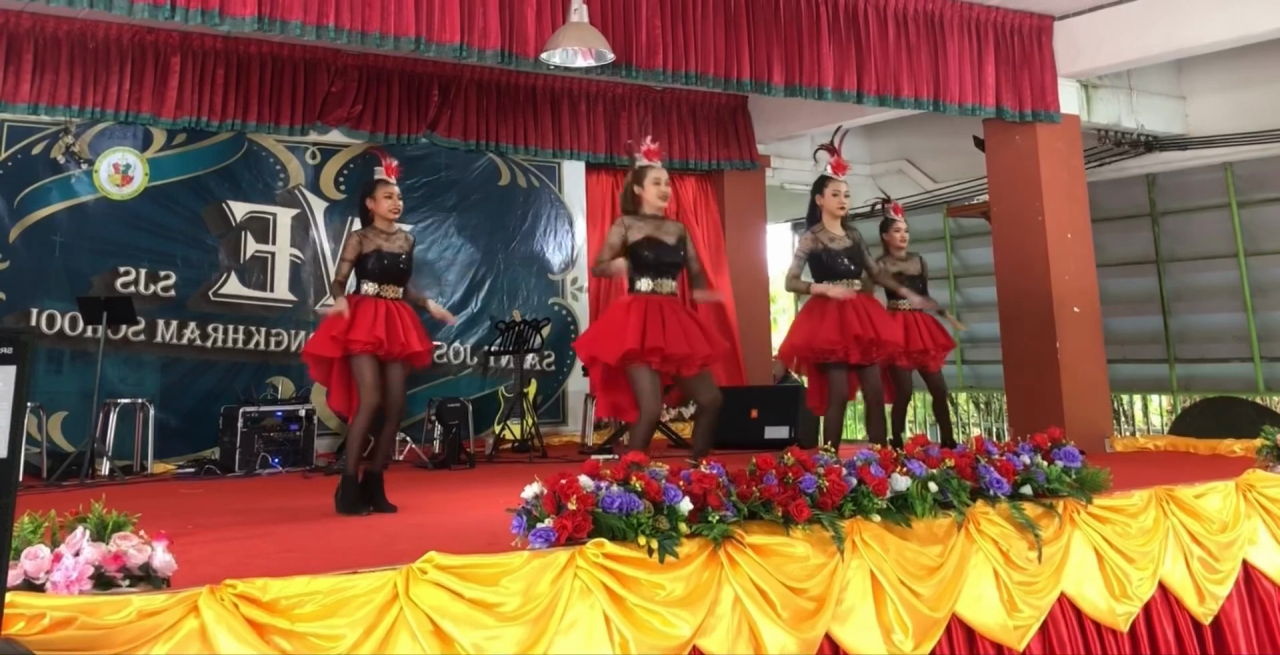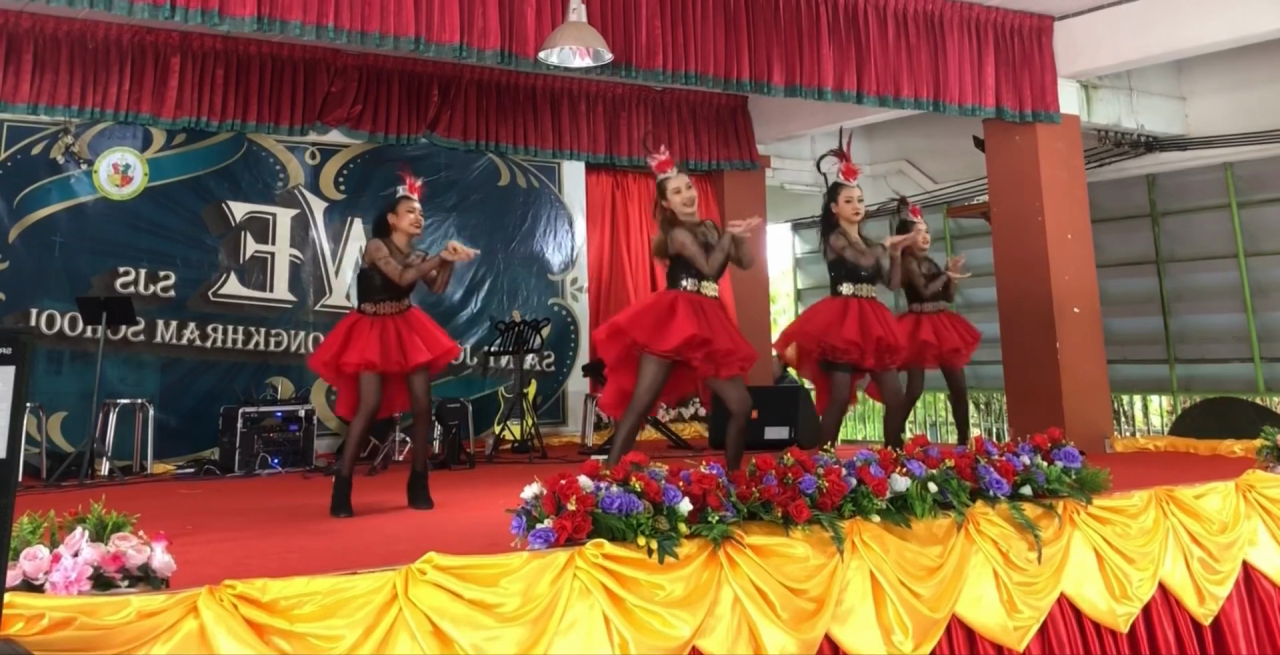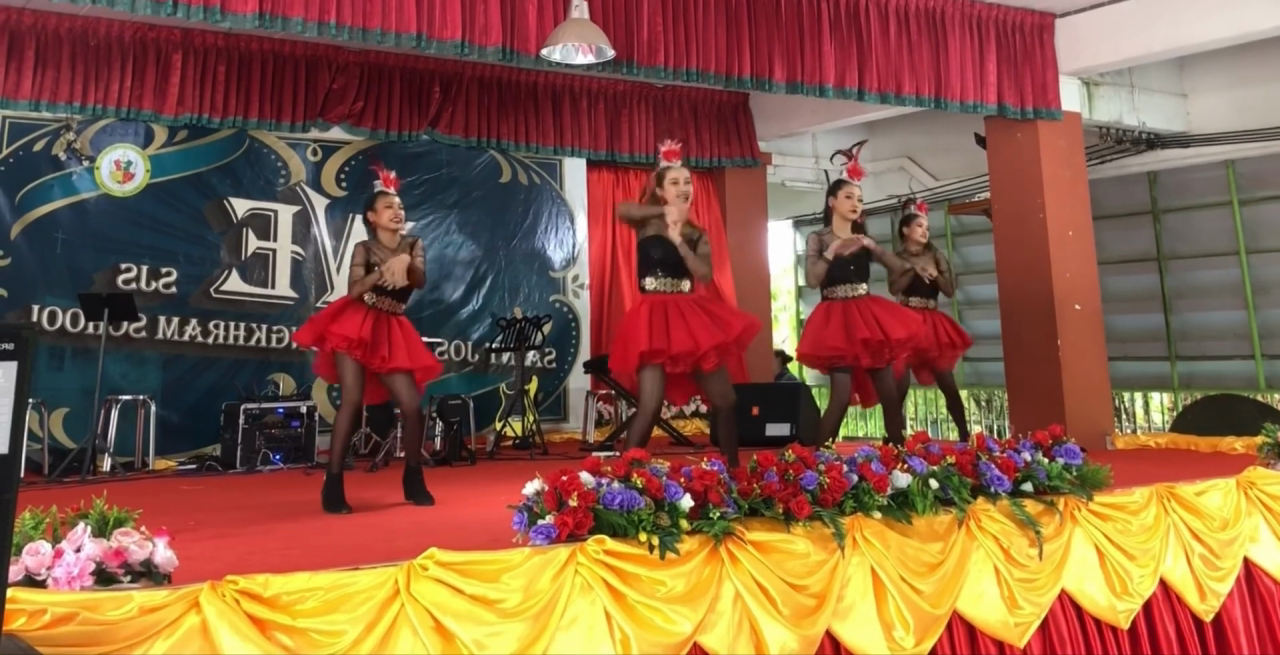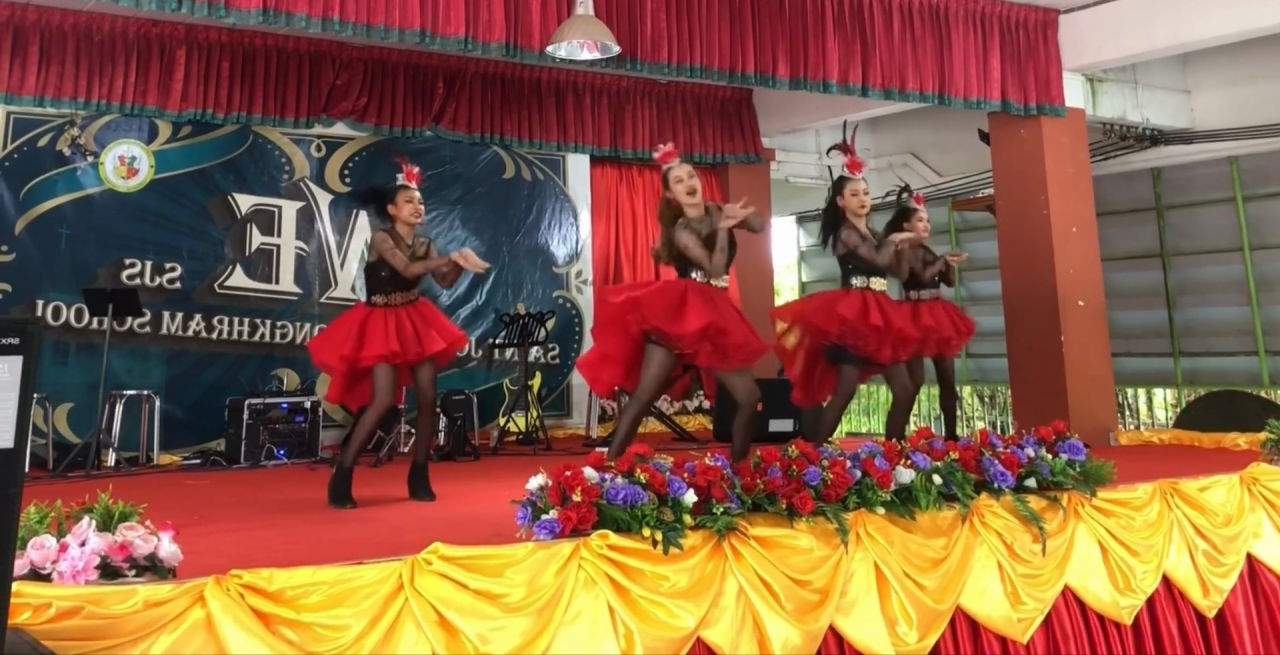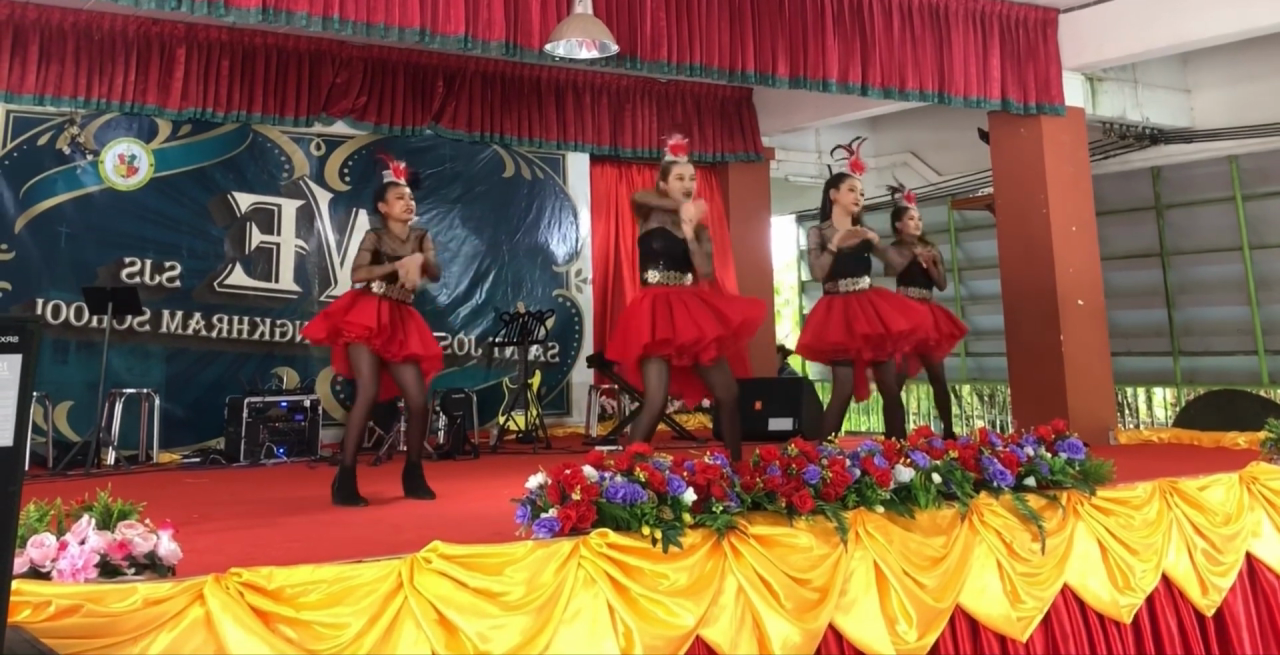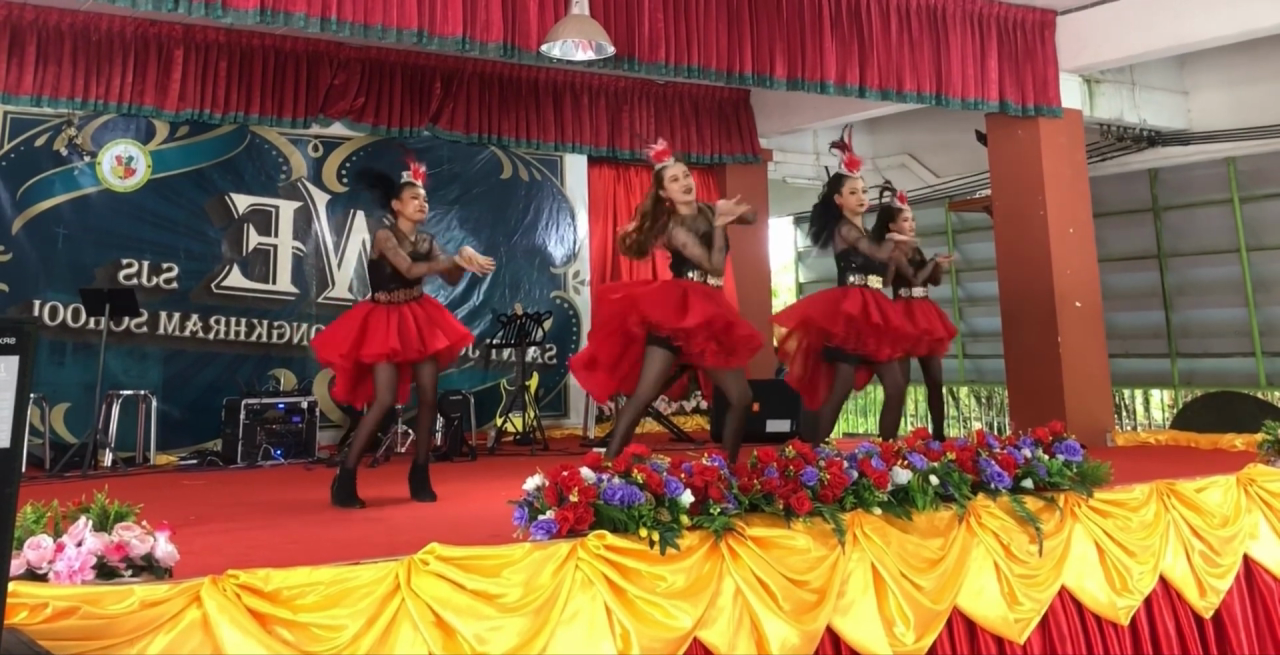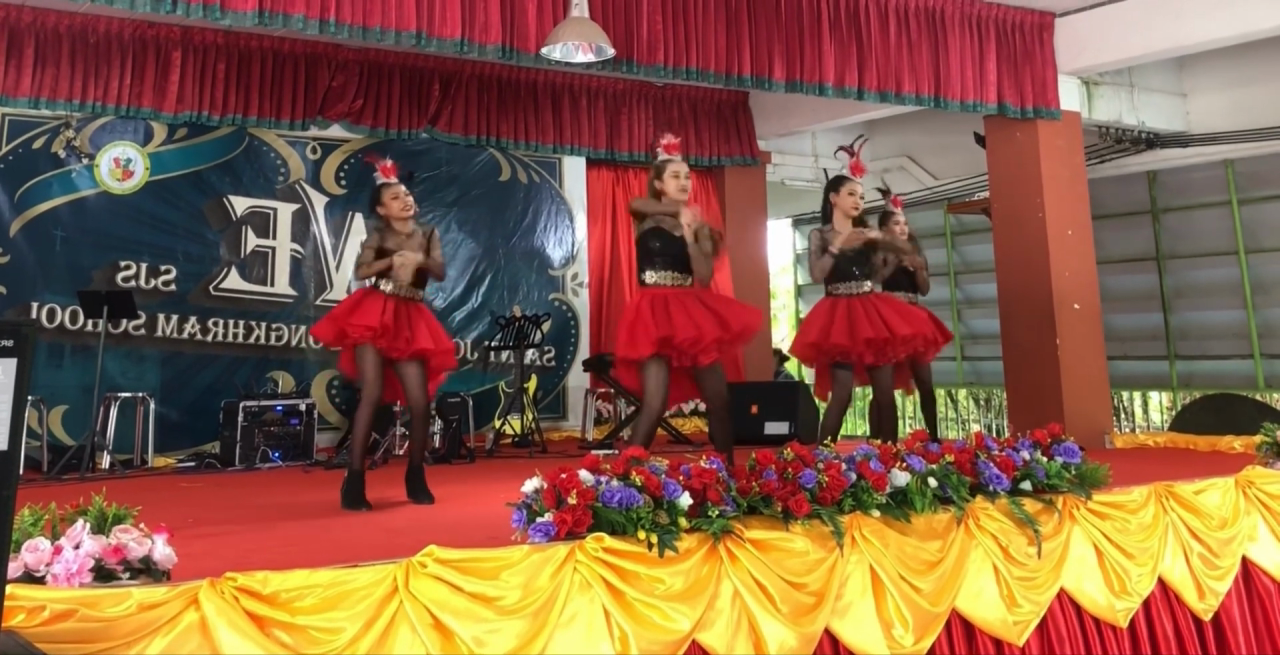
dt=0.4s
person 1, frame 1
left shoulder: (407, 240)
right shoulder: (359, 238)
right elbow: (338, 281)
left wrist: (428, 303)
right wrist: (340, 301)
left hip: (397, 324)
right hip: (362, 323)
left knee: (395, 405)
right knee: (371, 401)
left ankle: (374, 483)
right ankle: (348, 488)
person 1, frame 2
left shoulder: (418, 256)
right shoulder: (376, 246)
left elbow: (438, 288)
right elbow: (402, 277)
left wrist: (447, 261)
right wrist: (440, 258)
left hip: (407, 330)
right hip: (371, 330)
left knee: (421, 406)
right knee: (367, 407)
left ankle: (418, 484)
right ankle: (342, 487)
person 1, frame 3
left shoulder: (414, 245)
right shoulder: (363, 249)
left elbow: (420, 283)
right elbow: (354, 289)
left wrist: (406, 268)
right wrist: (383, 272)
left hip: (393, 332)
right hip: (356, 325)
left knee: (413, 408)
right knee: (352, 402)
left ankle: (413, 478)
right ankle: (333, 485)
person 1, frame 4
left shoulder: (424, 244)
right shoulder: (381, 238)
left elbow: (446, 281)
right elbow: (408, 269)
left wrist: (463, 263)
right wrist: (452, 259)
left hip: (414, 322)
right hip: (380, 322)
left knee: (427, 399)
right knee: (382, 401)
left ankle: (417, 476)
right ankle: (342, 475)
person 1, frame 5
left shoulder: (422, 237)
right shoulder: (374, 237)
left elbow: (435, 275)
right elbow: (357, 274)
left wrist: (420, 261)
right wrist: (397, 264)
left hip: (403, 323)
right hip: (367, 316)
left knee: (419, 403)
right knee: (368, 396)
left ankle: (413, 474)
right ankle: (345, 479)
person 1, frame 6
left shoulder: (426, 240)
right shoulder: (384, 235)
left elbow: (451, 278)
right elbow: (410, 270)
left wrist: (465, 261)
right wrist: (456, 262)
left hip: (418, 319)
right hip: (385, 320)
left knee: (428, 397)
right knee: (383, 402)
left ankle: (419, 475)
right ankle: (345, 477)
person 1, frame 7
left shoulder: (429, 234)
right shoulder: (377, 236)
left elbow: (440, 272)
right elbow: (361, 270)
left wrist: (417, 261)
right wrist: (393, 259)
left hip: (412, 321)
right hip: (374, 316)
left knee: (420, 405)
right knee: (373, 396)
left ankle: (416, 478)
right ankle: (354, 480)
person 2, frame 1
left shoulder: (679, 230)
right shoulder: (625, 226)
left elbow: (697, 276)
right elbow: (598, 266)
left wrist: (703, 291)
right wrist: (613, 266)
left hip: (673, 320)
right hip: (636, 320)
left knee: (711, 401)
right knee: (651, 410)
person 2, frame 2
left shoulder: (711, 227)
right shoulder: (675, 235)
left elbow: (746, 262)
right elbow: (709, 265)
left wrist: (734, 235)
right wrist: (728, 235)
left hip: (709, 323)
right hip: (672, 318)
left knee: (741, 406)
right knee: (639, 404)
person 2, frame 3
left shoulder: (698, 233)
right shoulder: (647, 223)
left elbow: (704, 275)
right elbow: (622, 211)
left wrist: (679, 240)
right wrist: (663, 213)
left hip: (692, 317)
right hip: (652, 320)
left knee: (725, 403)
right knee: (650, 407)
person 2, frame 4
left shoulder: (717, 212)
right shoulder: (680, 230)
left elbow: (759, 225)
right elbow: (714, 269)
left wrist: (738, 215)
right wrist: (723, 228)
left hip: (715, 316)
right hip: (679, 308)
left knee: (749, 397)
right knee: (644, 395)
person 2, frame 5
left shoulder: (698, 228)
right shoulder: (649, 215)
left elbow: (706, 274)
right elbow: (638, 197)
left wrist: (691, 234)
right wrist: (677, 207)
left hip: (694, 312)
right hip: (655, 314)
left knee: (728, 397)
right knee: (656, 403)
person 2, frame 6
left shoulder: (707, 211)
right shoulder: (675, 228)
left elbow: (749, 216)
right elbow: (716, 265)
left wrist: (728, 211)
right wrist: (719, 225)
left hip: (711, 316)
right hip: (678, 310)
left knee: (741, 399)
right knee: (643, 395)
person 2, frame 7
left shoulder: (700, 227)
right shoulder: (646, 216)
left elbow: (703, 276)
right elbow: (635, 204)
left wrist: (690, 235)
right wrist: (675, 213)
left hip: (693, 312)
right hip: (654, 314)
left knee: (717, 401)
right knee: (654, 405)
person 3, frame 1
left shoulder: (855, 237)
right shoulder: (811, 237)
left elbow: (876, 273)
right elbow: (791, 281)
left wrist: (907, 293)
right wrist: (824, 289)
left hip: (861, 317)
right hip: (828, 317)
left knee: (874, 395)
right knee: (836, 397)
person 3, frame 2
left shoulder: (868, 242)
right shoulder: (835, 238)
left elbow: (893, 283)
right elbow: (866, 262)
left wrist: (897, 253)
right wrist: (889, 243)
left hip: (872, 319)
right hip: (841, 317)
left knee: (896, 396)
right knee: (839, 397)
person 3, frame 3
left shoulder: (865, 240)
right shoulder: (818, 239)
left elbow: (899, 268)
right elbow: (812, 279)
left wrist: (871, 245)
right wrist: (832, 249)
left hip: (870, 316)
right hip: (836, 321)
left knee: (891, 395)
right knee: (841, 398)
person 3, frame 4
left shoulder: (873, 234)
right shoulder: (845, 233)
left elbow: (891, 271)
right elbow: (880, 259)
left wrist: (897, 244)
right wrist: (897, 240)
left hip: (879, 313)
right hip: (851, 311)
left knee: (904, 391)
right knee: (844, 391)
person 3, frame 5
left shoulder: (865, 233)
right shoulder: (818, 232)
left elbow: (899, 262)
right elbow: (818, 273)
left wrist: (873, 239)
right wrist: (836, 240)
left hip: (872, 310)
right hip: (838, 315)
left knee: (891, 390)
right knee: (843, 391)
person 3, frame 6
left shoulder: (864, 232)
right shoulder: (842, 229)
left elbow: (885, 272)
right elbow: (881, 253)
left wrist: (895, 249)
right wrist: (897, 240)
left hip: (872, 310)
right hip: (847, 310)
left knee: (896, 388)
right knee: (839, 390)
person 3, frame 7
left shoulder: (868, 233)
right shoulder: (818, 235)
left elbow: (906, 251)
right elbow: (816, 274)
left wrist: (877, 238)
right wrist: (836, 245)
left hip: (873, 312)
right hip: (839, 317)
left knee: (884, 393)
right knee: (841, 395)
person 4, frame 1
left shoulder: (918, 260)
right shoulder: (883, 264)
right wrist: (886, 300)
left hip: (921, 326)
right hip: (897, 327)
left knee: (939, 388)
right knee: (903, 392)
left ankle: (948, 440)
right ankle: (897, 443)
person 4, frame 2
left shoulder: (933, 263)
right shoulder: (907, 260)
left elbow: (949, 297)
right elbow: (925, 290)
left wrist: (951, 273)
right wrist: (947, 276)
left hip: (943, 325)
right hip: (918, 326)
left knee: (959, 388)
right knee: (914, 391)
left ankle: (964, 440)
person 4, frame 3
left shoulder: (936, 256)
right shoulder: (897, 258)
left elbow: (950, 291)
right elbow: (894, 289)
left wrist: (936, 274)
right wrist: (914, 270)
left hip: (933, 323)
left knee: (949, 387)
right knee: (901, 388)
left ankle: (965, 437)
person 4, frame 4
left shoulder: (928, 250)
right shoulder: (904, 250)
left elbow: (950, 282)
right elbow: (924, 275)
left wrist: (950, 264)
right wrist: (943, 260)
left hip: (938, 314)
right hip: (915, 314)
left knee: (948, 379)
right knee: (916, 379)
left ankle: (950, 433)
person 4, frame 5
left shoulder: (929, 249)
right shoulder: (895, 247)
left elbow: (942, 284)
right elbow: (892, 268)
left wrist: (930, 263)
right wrist: (914, 254)
left hip: (928, 314)
left knee: (939, 379)
right knee: (899, 377)
left ankle: (949, 433)
person 4, frame 6
left shoulder: (915, 250)
left elbow: (935, 281)
right elbow: (914, 277)
left wrist: (939, 265)
right wrist: (933, 262)
left hip: (925, 313)
right hip: (904, 314)
left knee: (935, 382)
right knee: (900, 382)
left ankle: (938, 435)
person 4, frame 7
left shoulder: (917, 254)
right shoulder: (882, 254)
left elbow: (925, 289)
right elbow: (881, 277)
left wrist: (917, 268)
right wrist: (897, 259)
left hip: (916, 318)
left knee: (926, 385)
left ankle: (932, 437)
